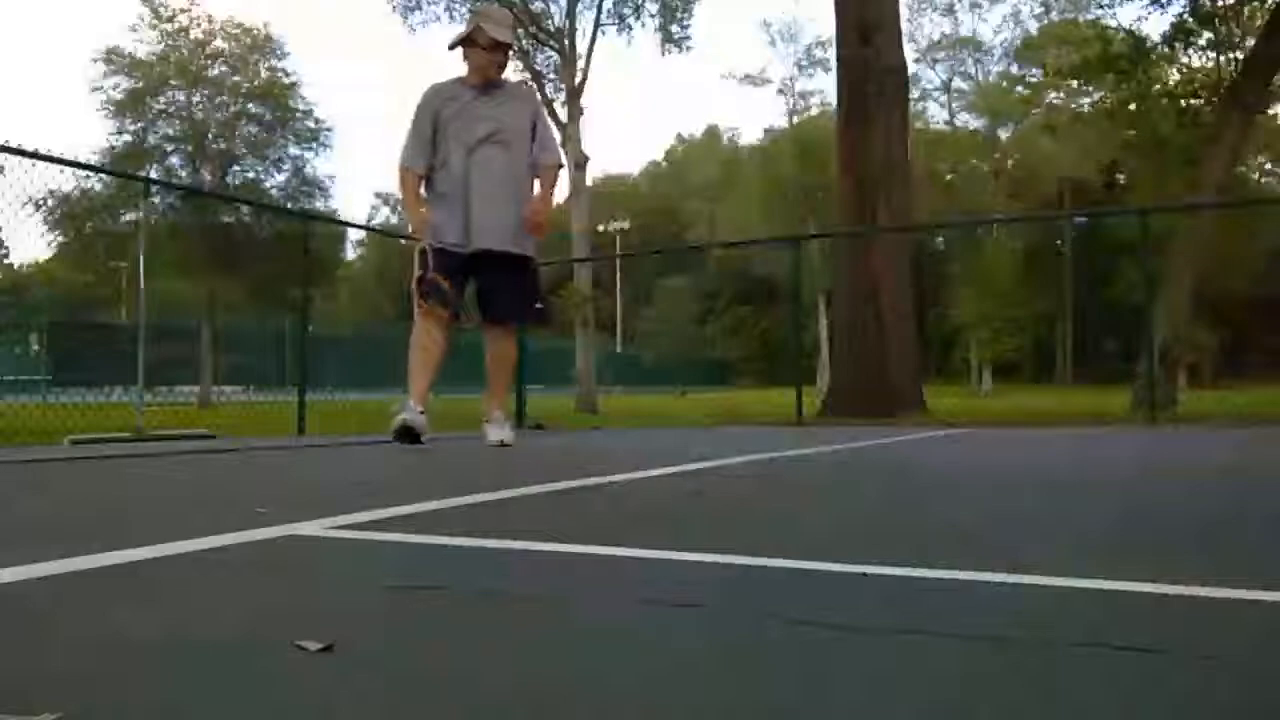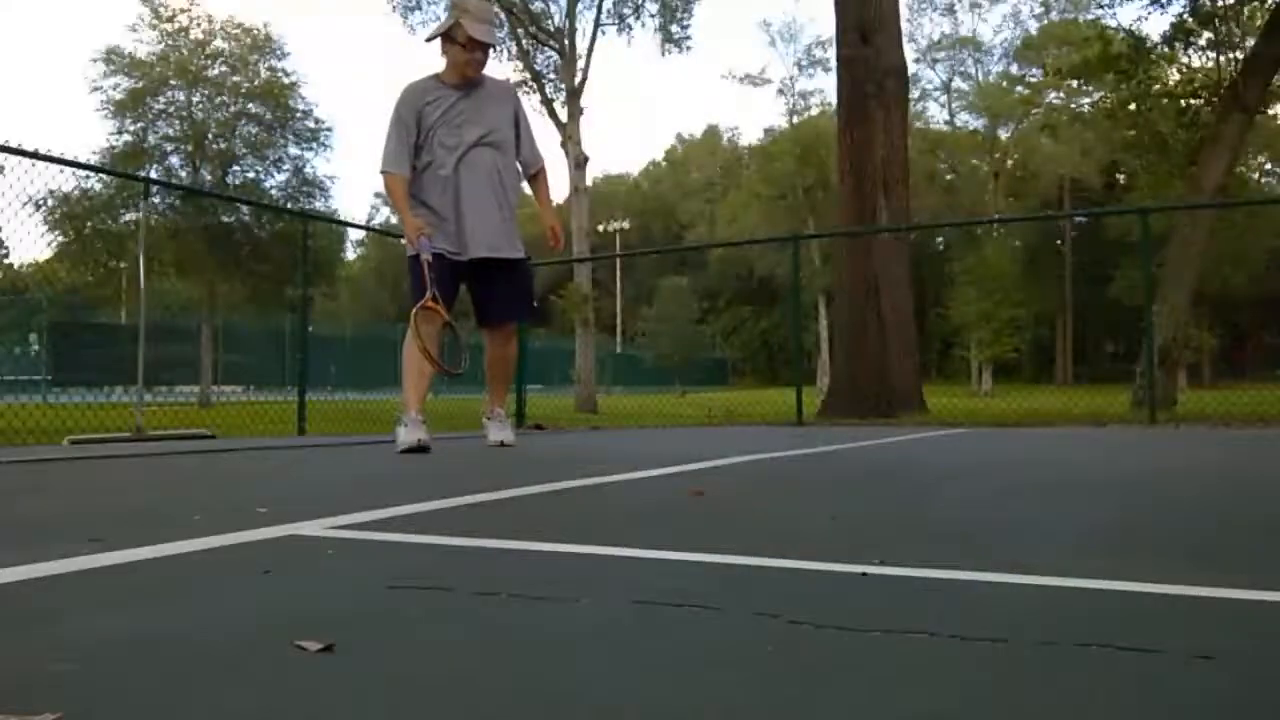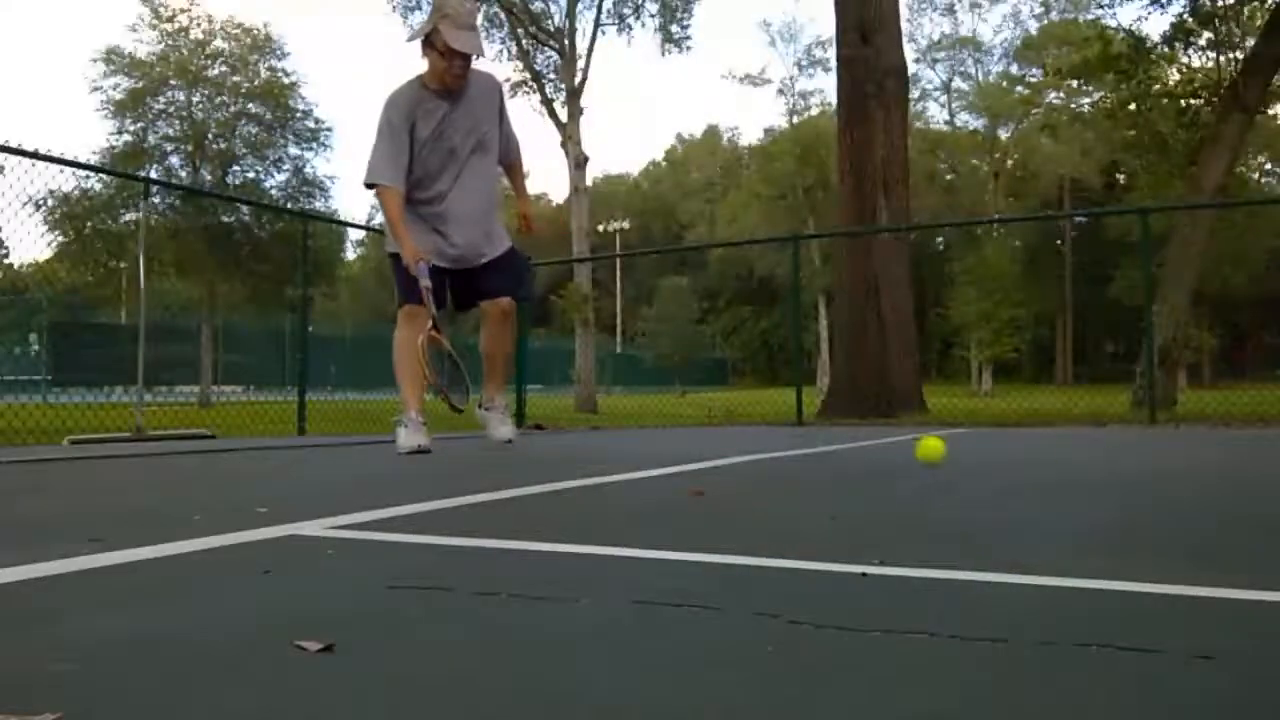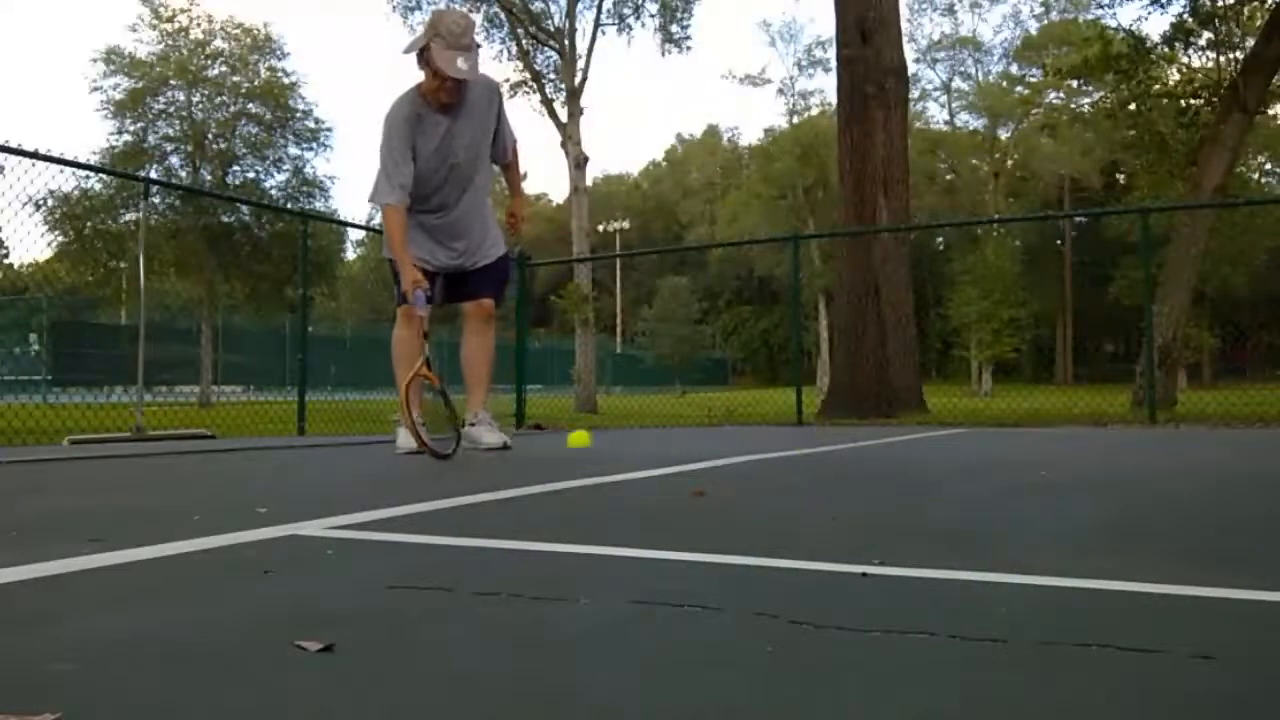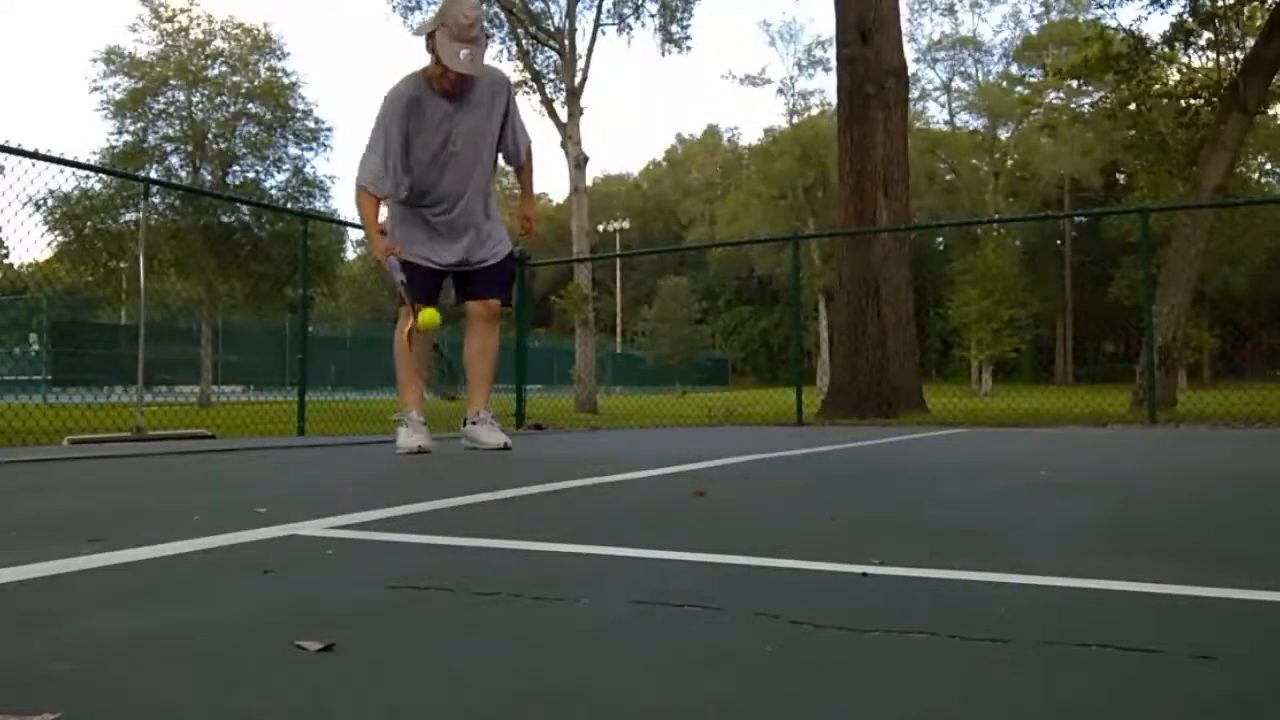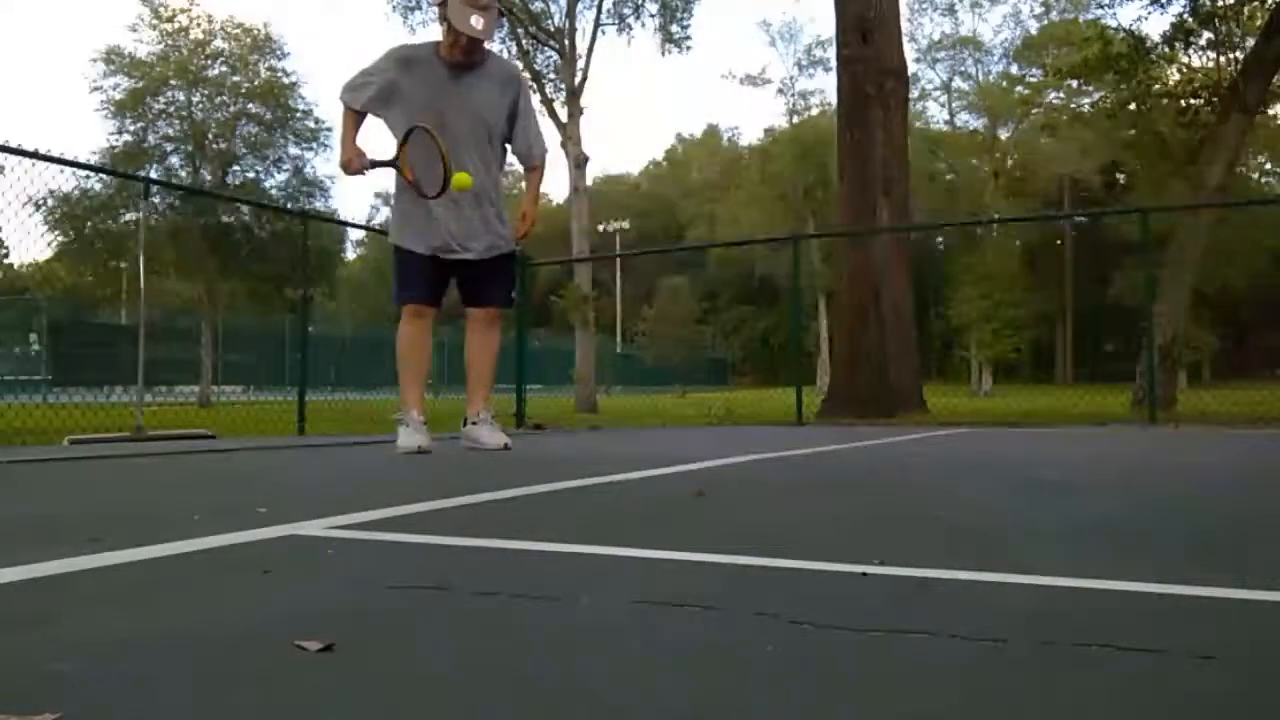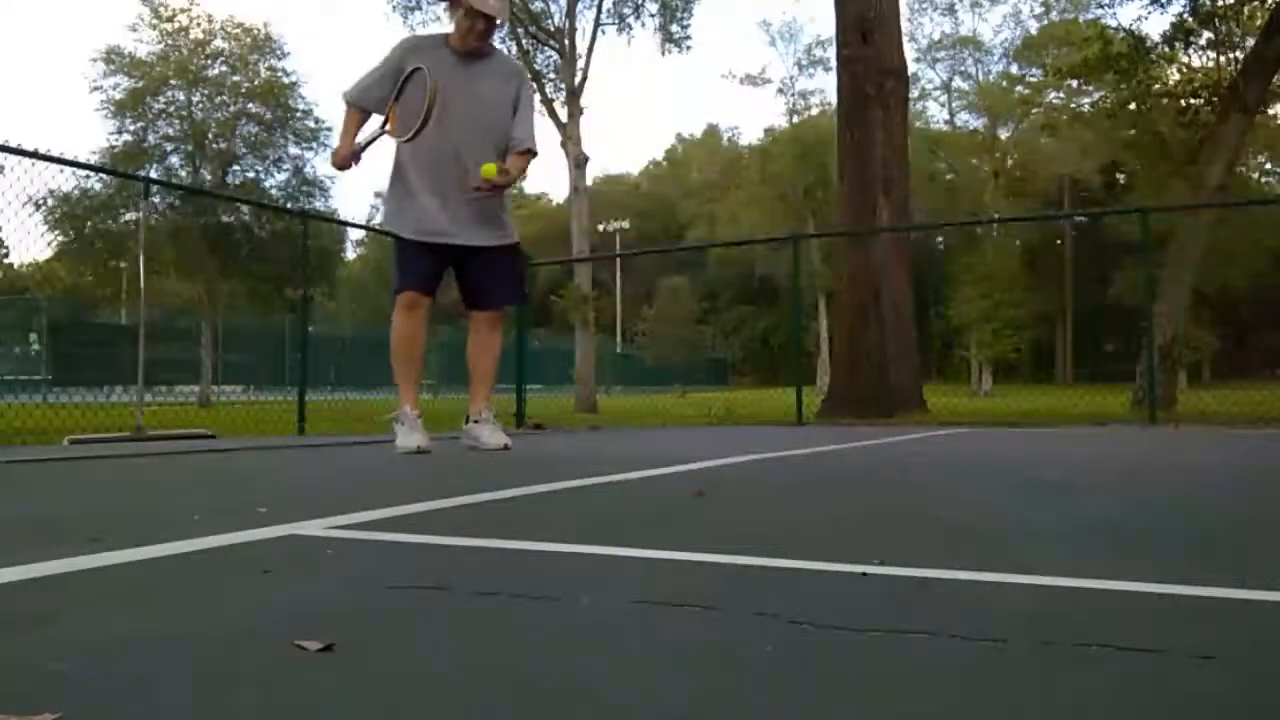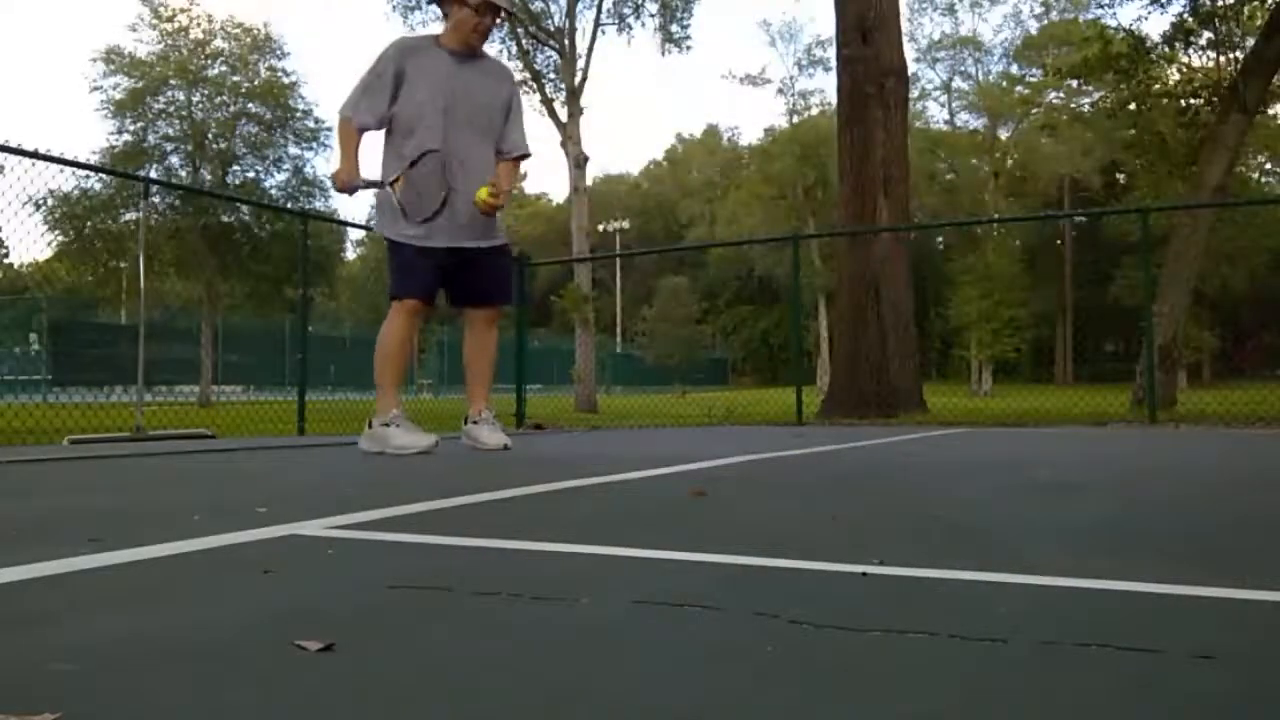
dt=0.2s
person 1, frame 1
left shoulder: (525, 100)
right shoulder: (438, 98)
left elbow: (548, 159)
right elbow: (412, 164)
left wrist: (544, 196)
right wrist: (414, 208)
left hip: (508, 237)
right hip: (446, 232)
left knee: (502, 324)
right knee: (433, 312)
left ankle: (495, 415)
right ankle: (415, 407)
person 1, frame 2
left shoulder: (505, 96)
right shoulder: (417, 97)
left elbow: (530, 161)
right elbow: (394, 168)
left wrist: (547, 210)
right wrist: (406, 216)
left hip: (497, 238)
right hip: (436, 238)
left knee: (502, 327)
left ankle: (496, 412)
right ankle: (412, 419)
person 1, frame 3
left shoulder: (489, 88)
right shoulder: (403, 104)
left elbow: (507, 149)
right elbow: (388, 180)
left wrist: (522, 198)
right wrist: (405, 238)
left hip: (483, 233)
right hip: (421, 234)
left knee: (502, 307)
right knee: (413, 313)
left ankle: (493, 401)
right ankle: (411, 419)
person 1, frame 4
left shoulder: (488, 92)
right shoulder: (404, 116)
left elbow: (504, 150)
right elbow: (393, 198)
left wrist: (516, 196)
right wrist: (404, 265)
left hip: (477, 234)
right hip: (419, 236)
left knee: (482, 311)
right knee: (411, 313)
left ankle: (476, 418)
right ankle: (410, 420)
person 1, frame 5
left shoulder: (497, 86)
right shoulder: (403, 100)
left elbow: (517, 148)
right elbow: (371, 181)
left wrist: (527, 199)
right wrist: (374, 235)
left hip: (481, 231)
right hip: (418, 231)
left knee: (485, 311)
right knee: (413, 312)
left ankle: (477, 417)
right ankle: (411, 418)
person 1, frame 6
left shoulder: (507, 77)
right shoulder: (404, 64)
left elbow: (532, 150)
right elbow: (354, 95)
left wrist: (530, 199)
right wrist: (349, 145)
left hip: (486, 226)
right hip: (420, 221)
left knee: (486, 314)
right knee: (416, 311)
left ankle: (477, 417)
right ankle: (412, 417)
person 1, frame 7
left shoulder: (511, 75)
right shoulder: (412, 54)
left elbow: (523, 145)
right elbow: (360, 98)
left wrist: (509, 173)
right wrist: (347, 142)
left hip: (485, 221)
right hip: (418, 214)
left knee: (488, 314)
right knee: (411, 301)
left ankle: (479, 416)
right ankle: (407, 415)
person 1, frame 8
left shoulder: (500, 77)
right shoulder: (405, 55)
left elbow: (512, 150)
right elbow: (354, 113)
left wrist: (501, 187)
right wrist: (348, 163)
left hip: (477, 223)
right hip: (412, 216)
left knee: (484, 312)
right knee: (408, 306)
left ankle: (478, 416)
right ankle: (385, 418)
